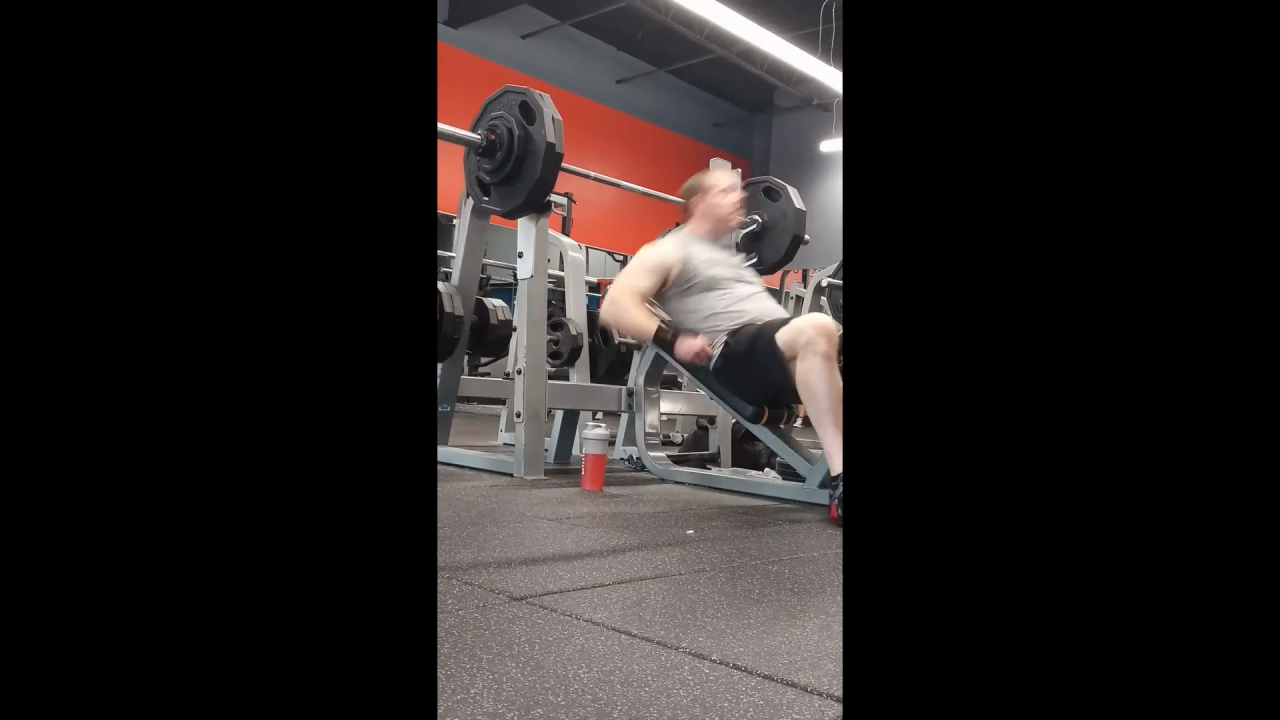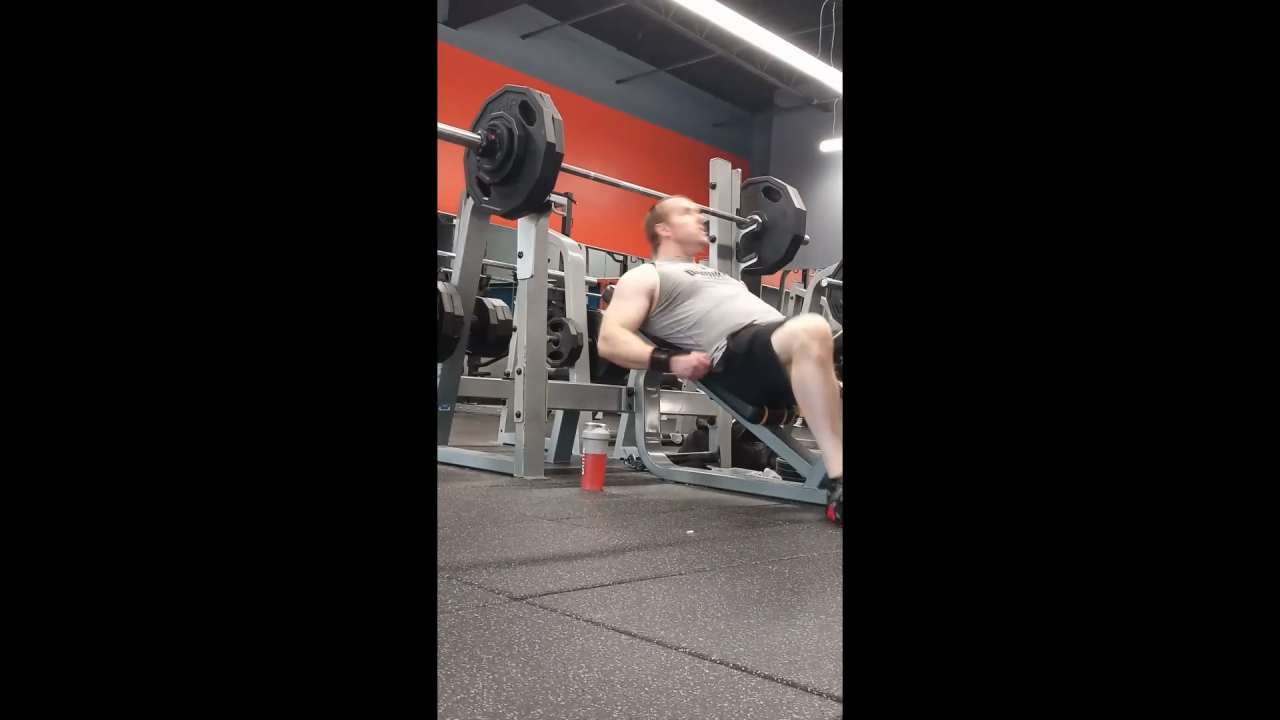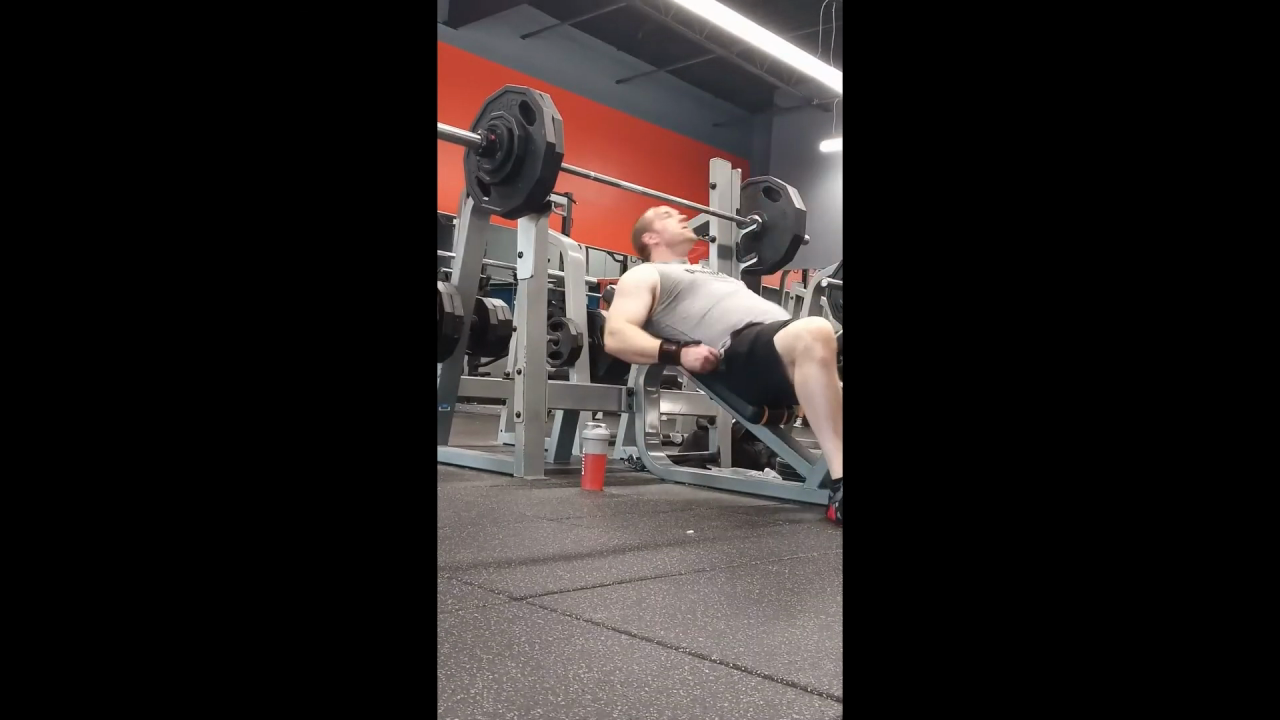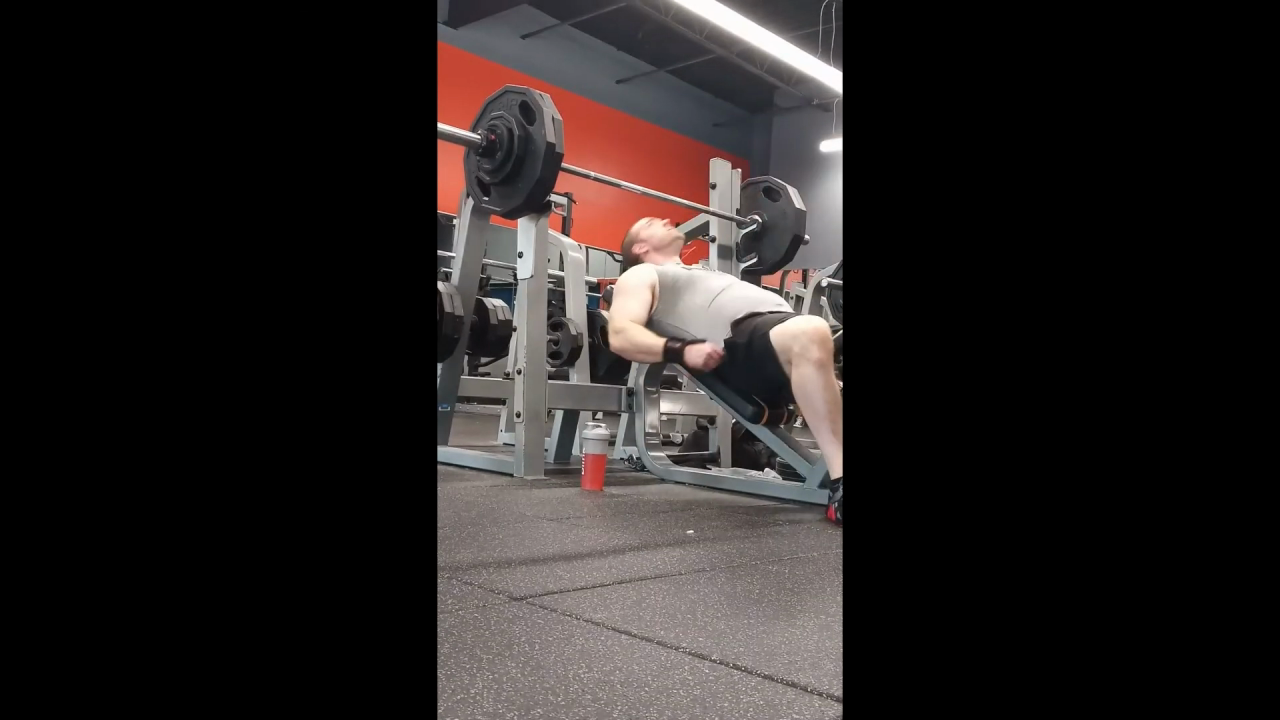
dt=0.2s
person 1, frame 1
left shoulder: (731, 257)
right shoulder: (668, 253)
right elbow: (615, 306)
right wrist: (675, 339)
left hip: (782, 346)
right hip: (739, 351)
right knee: (816, 330)
right ankle: (839, 484)
person 1, frame 2
left shoulder: (710, 272)
right shoulder: (645, 277)
right elbow: (609, 341)
right wrist: (669, 360)
left hip: (784, 343)
right hip: (740, 352)
right knee: (811, 332)
right ankle: (839, 486)
person 1, frame 3
left shoulder: (706, 272)
right shoulder: (644, 277)
right elbow: (616, 336)
right wrist: (678, 352)
right hip: (745, 349)
right knee: (814, 334)
right ankle: (840, 487)
person 1, frame 4
left shoulder: (700, 273)
right shoulder: (641, 276)
right elbow: (621, 335)
right wrist: (682, 350)
right hip: (745, 340)
right knee: (810, 333)
right ankle: (839, 486)
